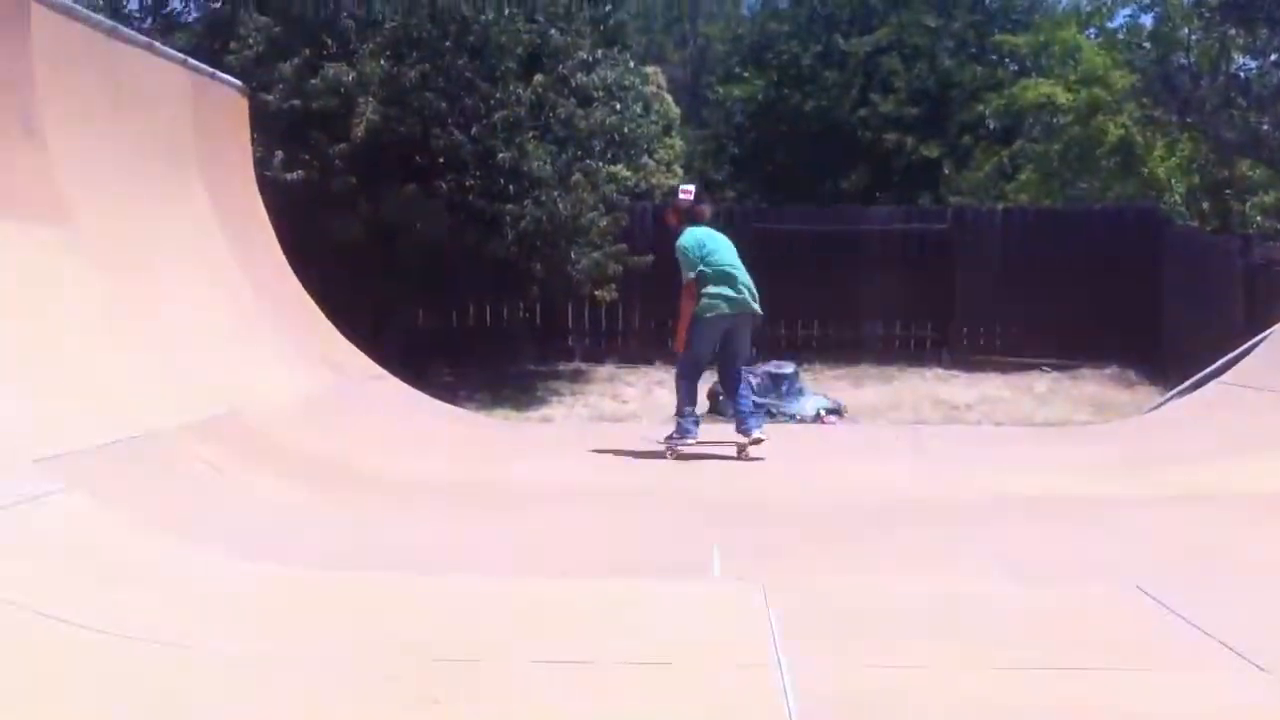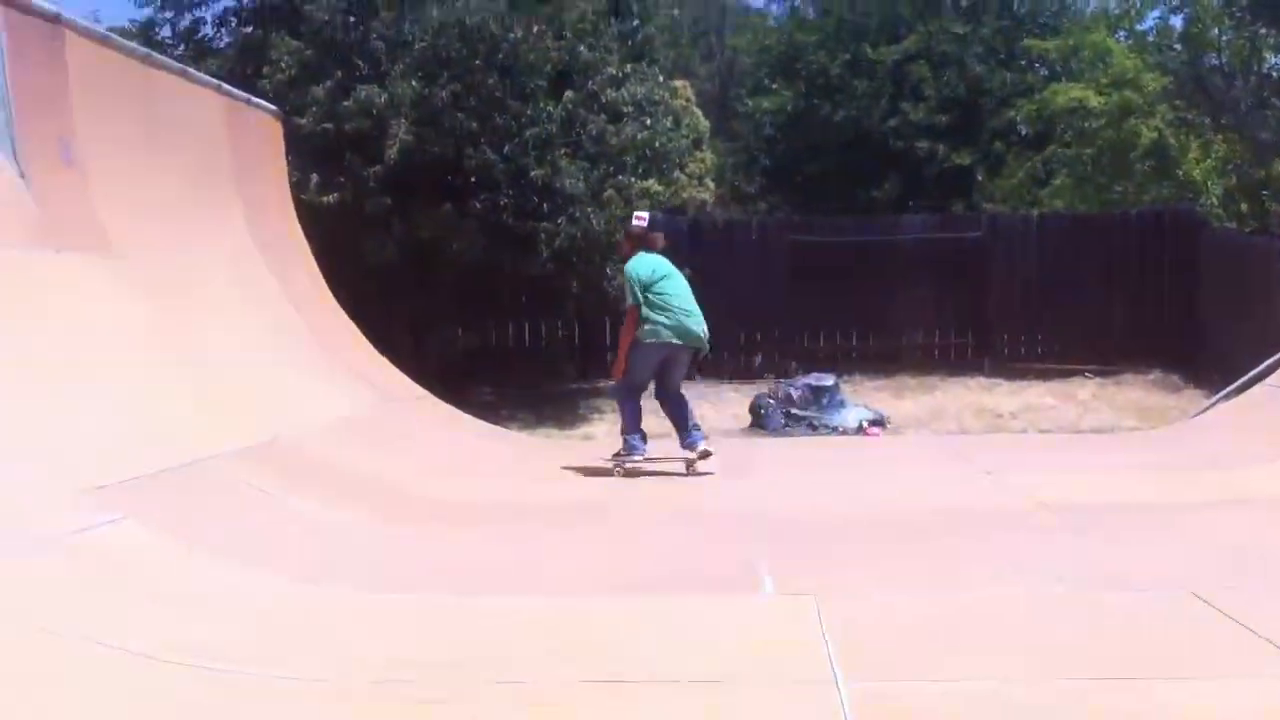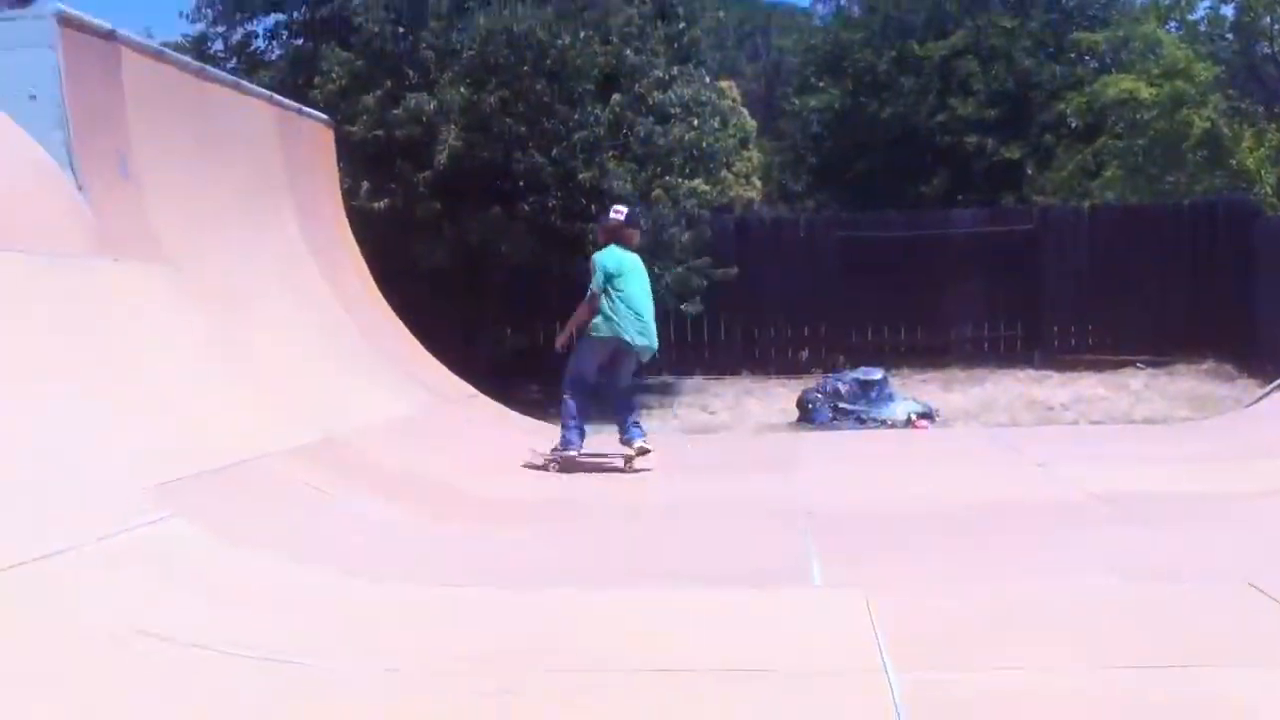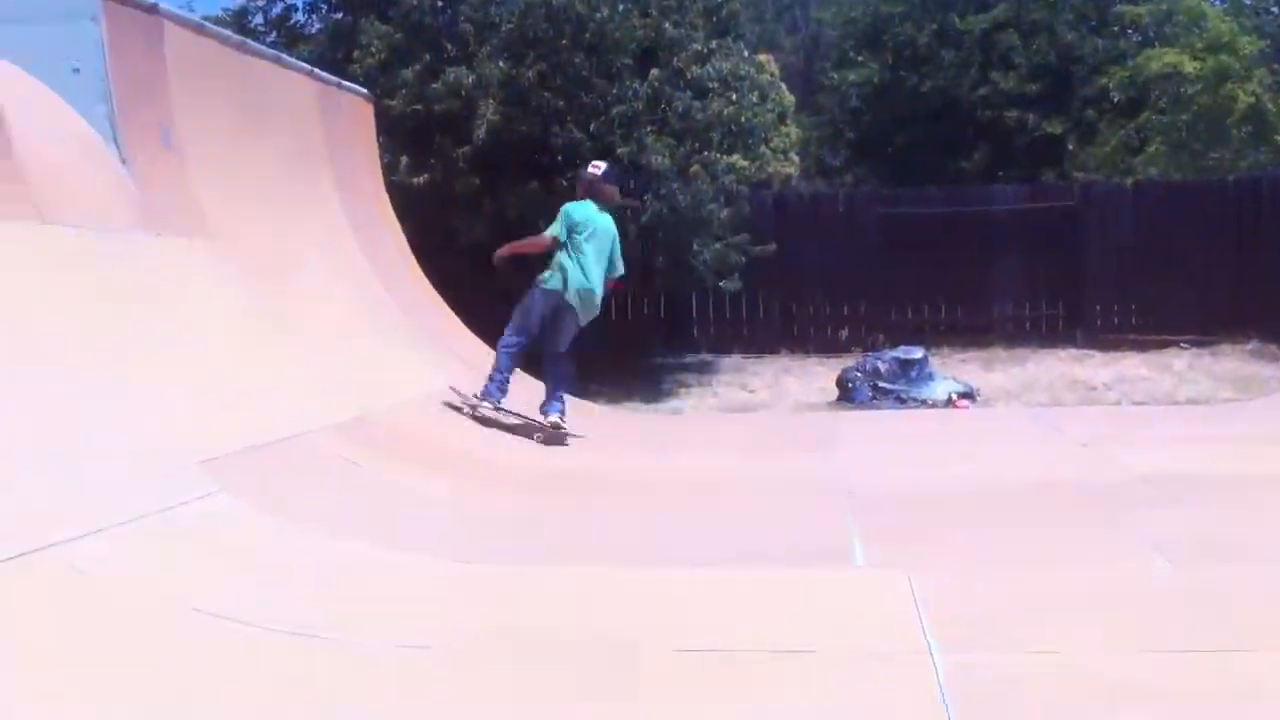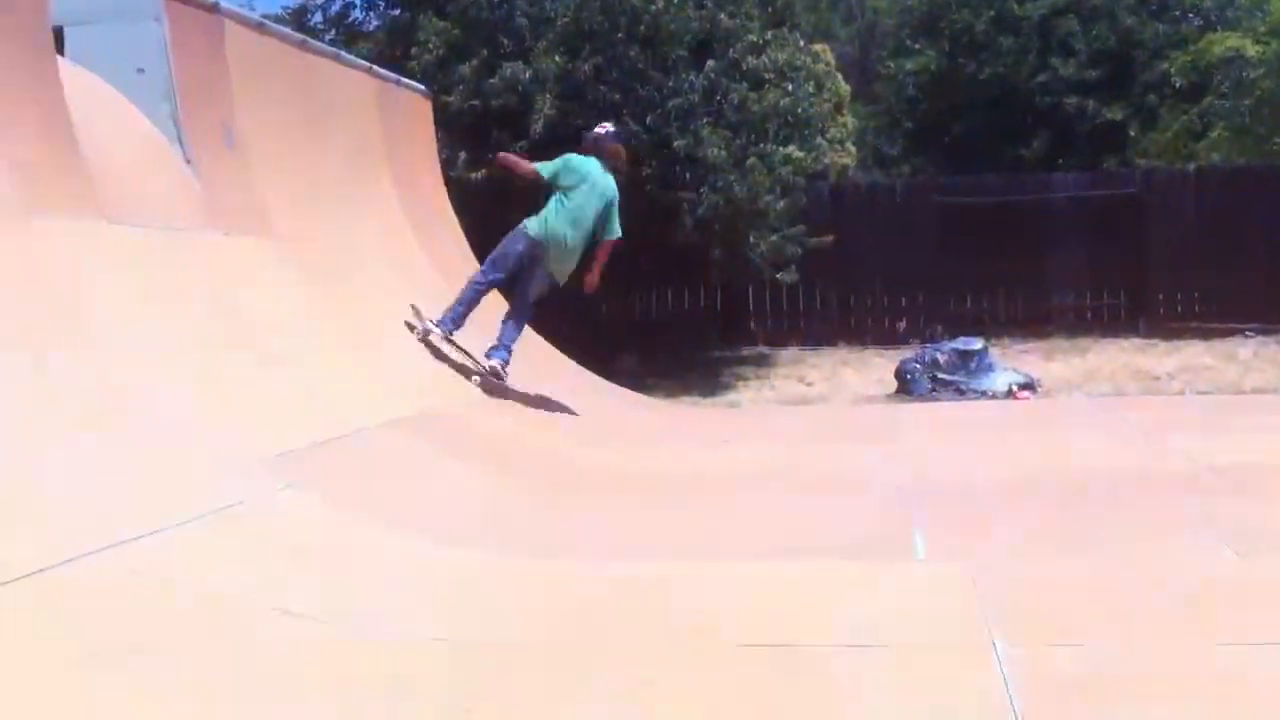
dt=0.1s
person 1, frame 1
left shoulder: (685, 240)
right shoulder: (713, 235)
left elbow: (690, 288)
left wrist: (681, 331)
left hip: (716, 306)
right hip: (746, 305)
left knee: (688, 368)
right knee: (732, 371)
left ankle: (685, 427)
right ankle: (750, 424)
person 1, frame 2
left shoulder: (633, 266)
right shoulder: (661, 262)
left elbow: (633, 315)
left wrist: (621, 358)
left hip: (658, 333)
right hip: (692, 334)
left knee: (627, 389)
right knee: (669, 392)
left ankle: (633, 445)
right ankle: (695, 440)
person 1, frame 3
left shoulder: (603, 258)
right shoulder: (635, 262)
left elbow: (592, 301)
left wrist: (566, 331)
left hip: (607, 329)
right hip: (640, 337)
left knee: (575, 386)
right knee: (619, 388)
left ankle: (570, 441)
right ankle: (635, 436)
person 1, frame 4
left shoulder: (573, 209)
right shoulder: (610, 224)
left elbow: (545, 241)
right elbow: (614, 275)
left wrist: (509, 248)
right wrist: (596, 296)
left hip: (556, 285)
right hip: (587, 299)
left knee: (514, 337)
right knee: (557, 353)
left ankle: (493, 394)
right ankle: (555, 409)
person 1, frame 5
left shoulder: (575, 161)
right shoulder: (612, 189)
left elbow: (531, 171)
right elbow: (610, 239)
left wrist: (504, 158)
right wrist: (595, 271)
left hip: (538, 234)
right hip: (562, 257)
left knee: (485, 277)
right knee: (523, 305)
left ankle: (446, 325)
right ankle: (499, 356)
